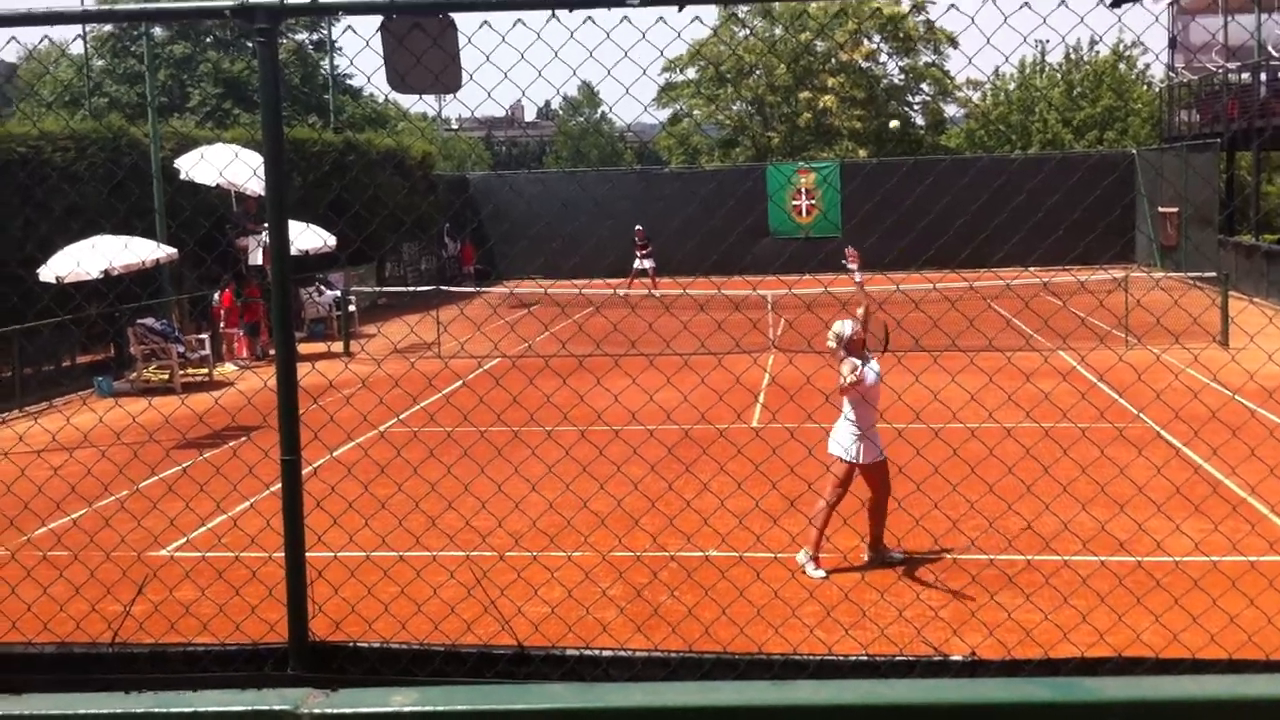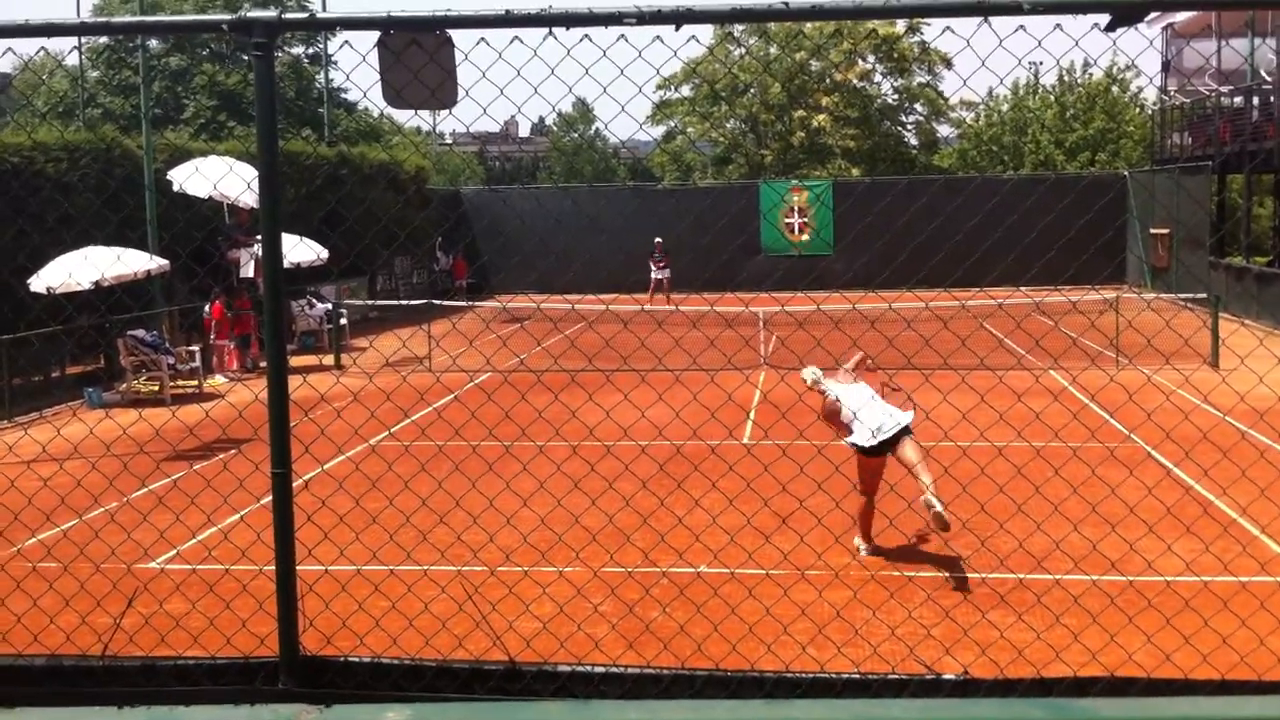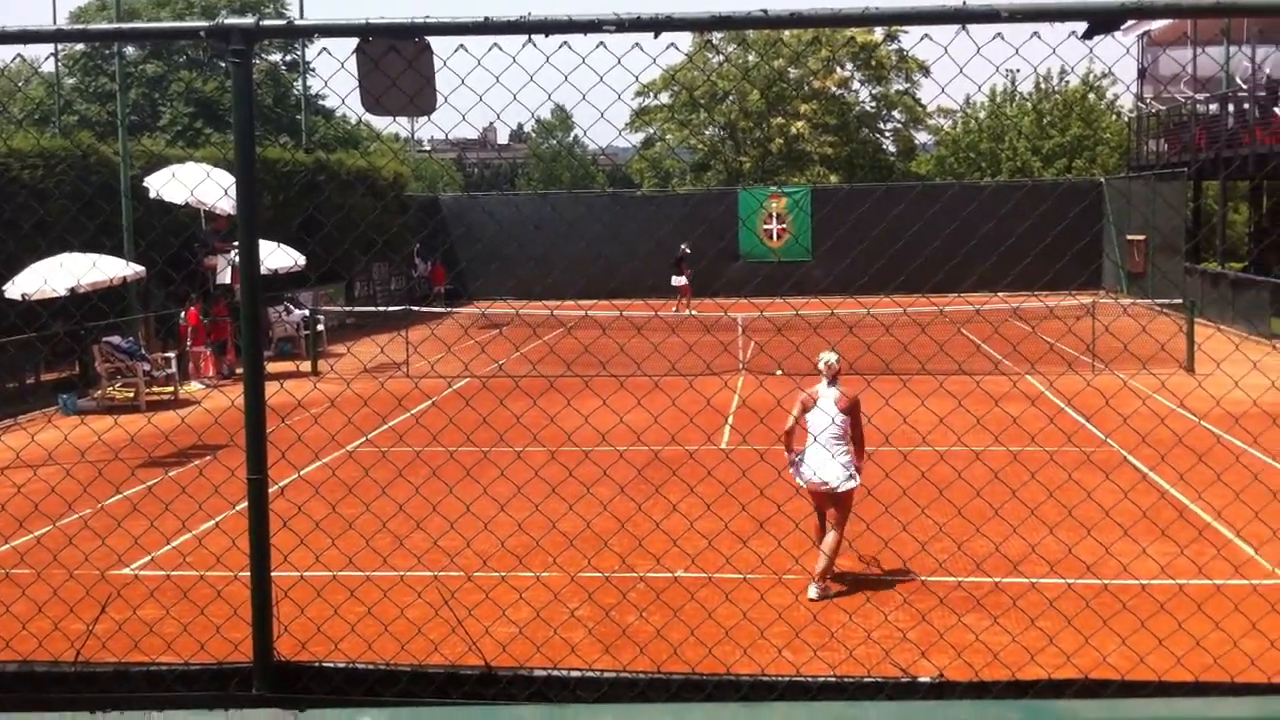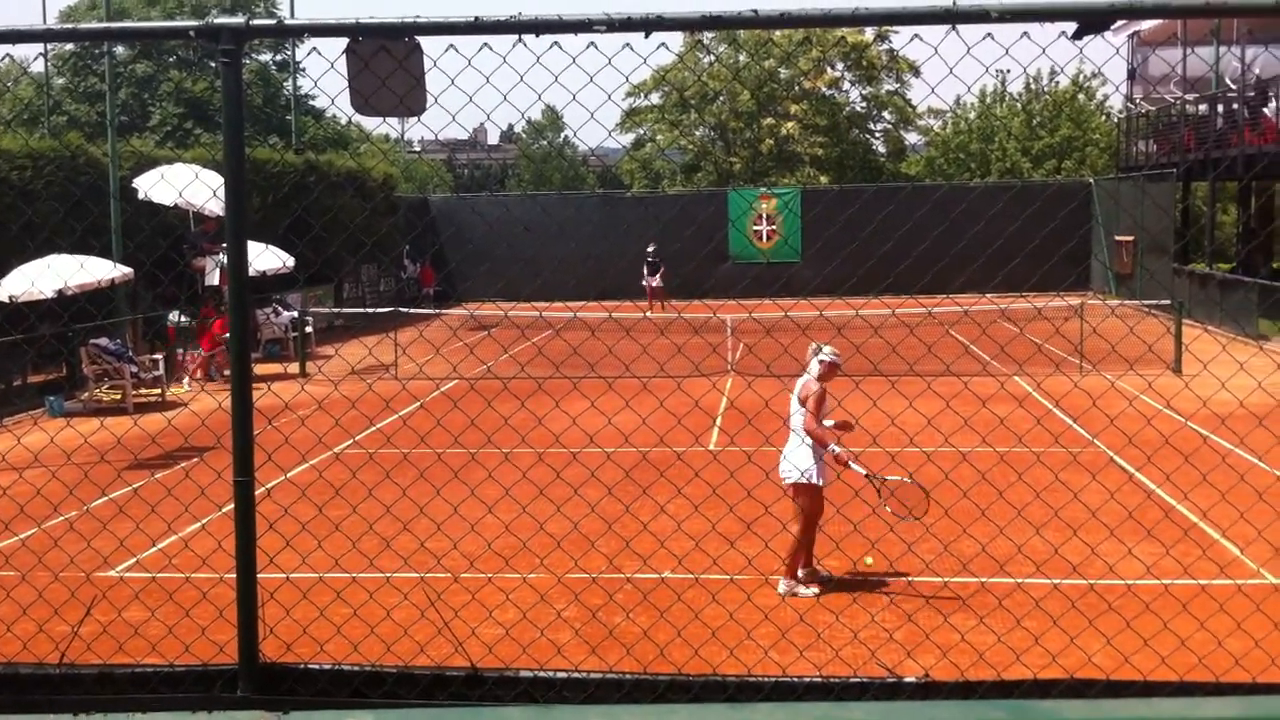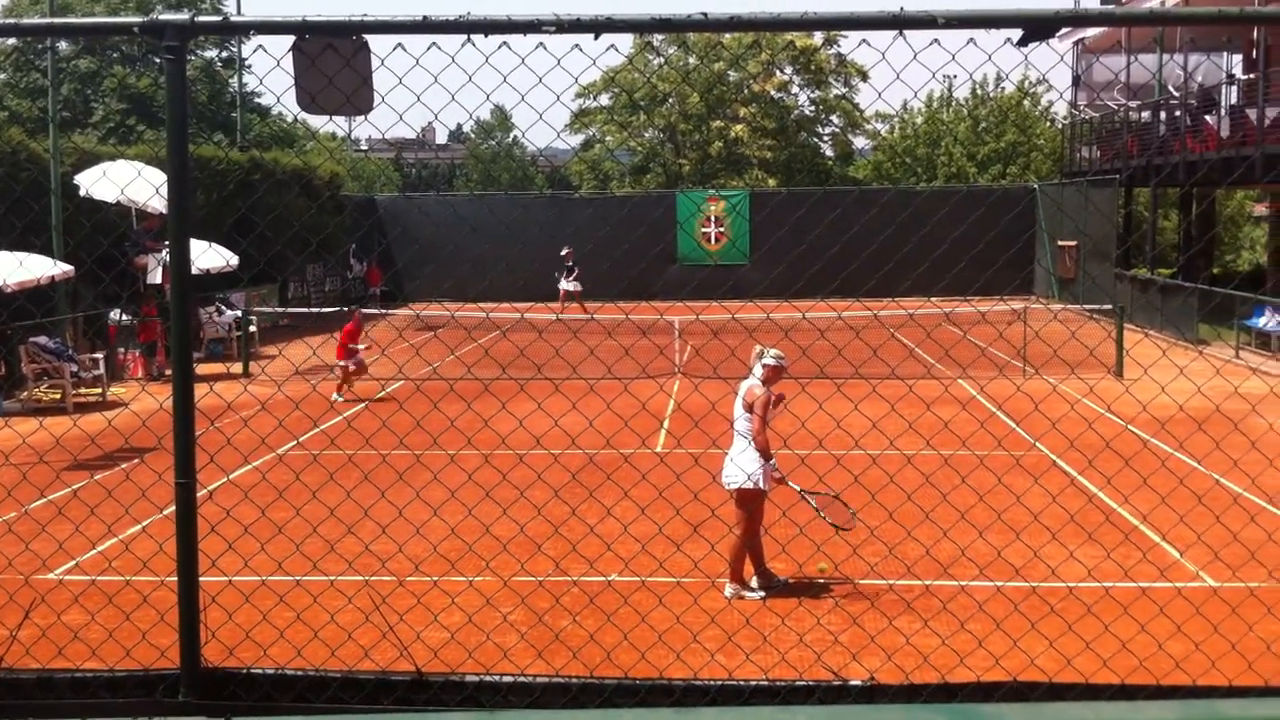
dt=1s
person 1, frame 1
left shoulder: (862, 353)
right shoulder: (851, 365)
left elbow: (863, 308)
right elbow: (843, 389)
left wrist: (857, 274)
right wrist: (849, 381)
left hip: (868, 437)
right hip: (850, 439)
left knee: (881, 492)
right knee: (834, 495)
left ankle: (876, 549)
right ankle: (809, 554)
person 1, frame 2
left shoulder: (826, 408)
right shoulder: (843, 377)
left elbow: (847, 432)
right elbow: (861, 357)
right wrist: (865, 366)
left hip: (869, 438)
right hip: (894, 423)
left knee: (867, 491)
right knee: (920, 469)
left ankle: (865, 542)
right ankle: (932, 500)
person 1, frame 3
left shoulder: (807, 395)
right shoulder: (849, 397)
left elbow: (788, 429)
right elbow: (857, 438)
left wrist: (791, 455)
right wrist: (858, 465)
left hip: (811, 467)
right hip: (839, 469)
left knee: (823, 517)
right knee: (835, 528)
left ankle: (823, 566)
right ankle: (817, 584)
person 1, frame 4
left shoulder: (805, 382)
right shoulder: (816, 387)
right elbow: (811, 427)
left wrist: (832, 424)
right wrist: (835, 450)
left hip: (799, 459)
right hip: (804, 462)
left knee: (812, 515)
right knee: (803, 522)
left ankle: (806, 568)
right ankle: (788, 581)
person 1, frame 5
left shoulder: (747, 385)
right shoulder: (761, 392)
right elbow: (758, 435)
left wrist: (772, 405)
right wrist: (772, 467)
left hip: (742, 463)
right hip: (748, 467)
left knee: (753, 525)
right knee: (744, 528)
left ankle: (762, 574)
right ankle: (734, 584)
